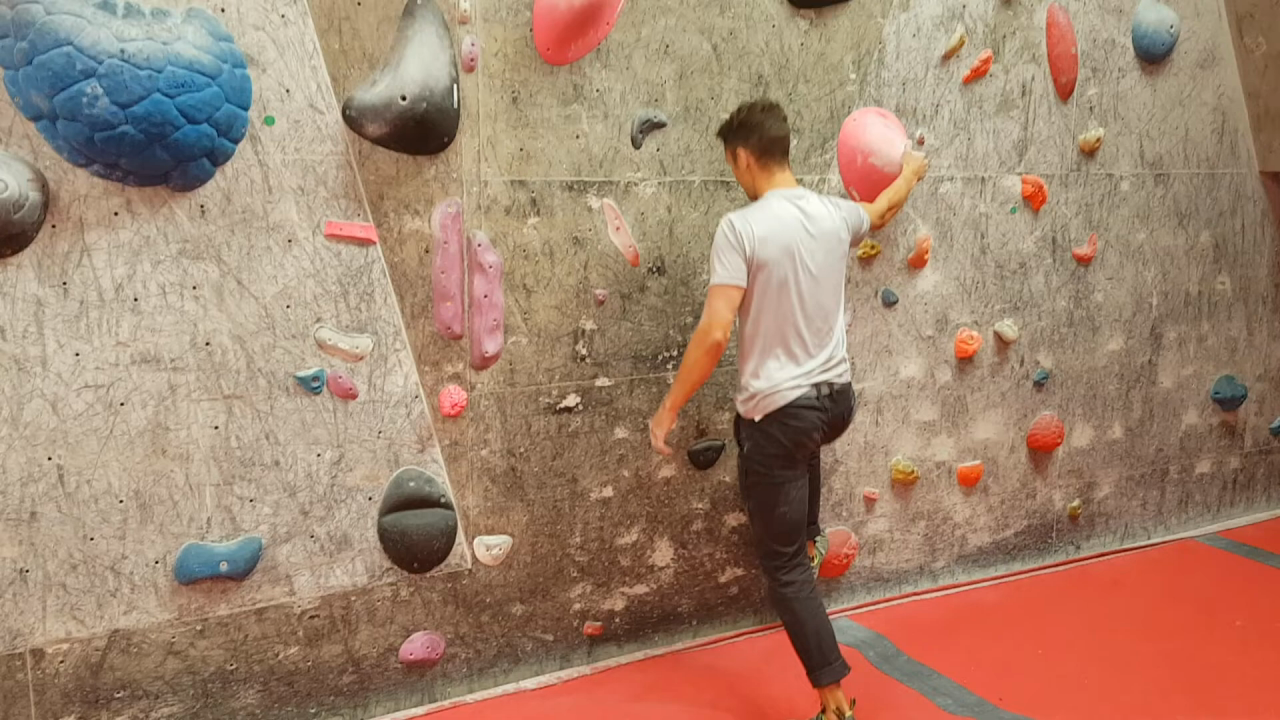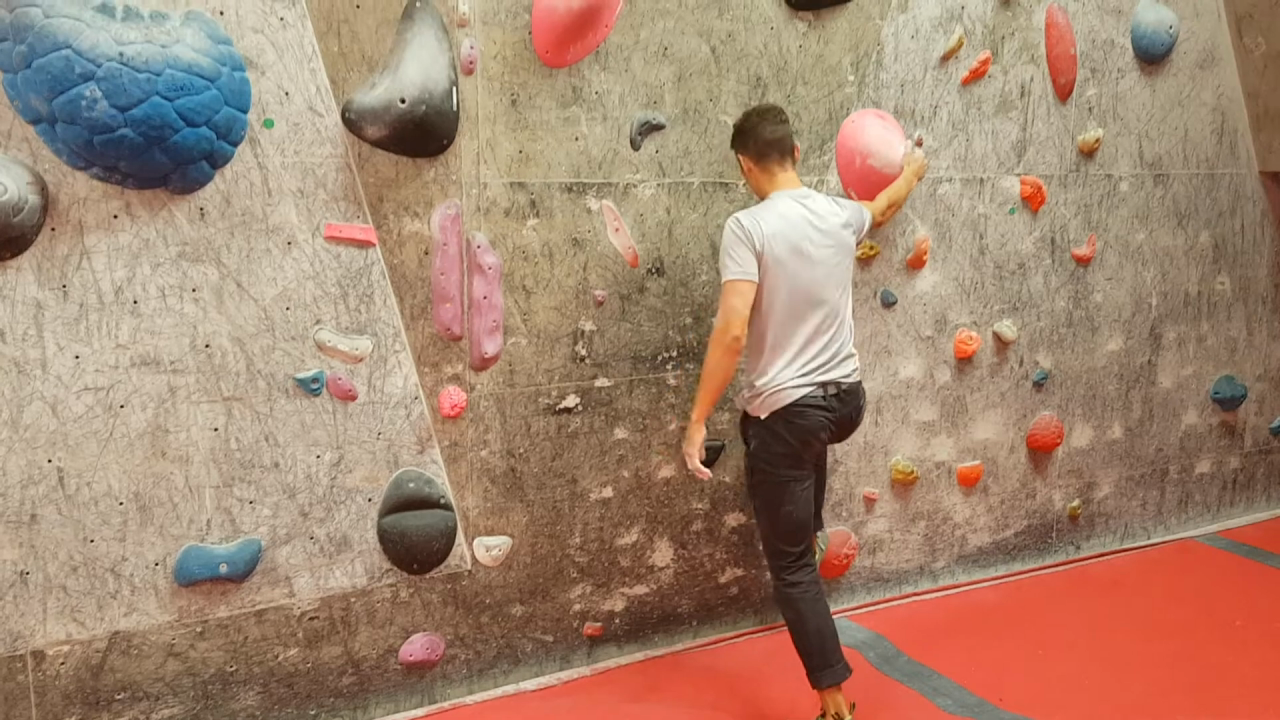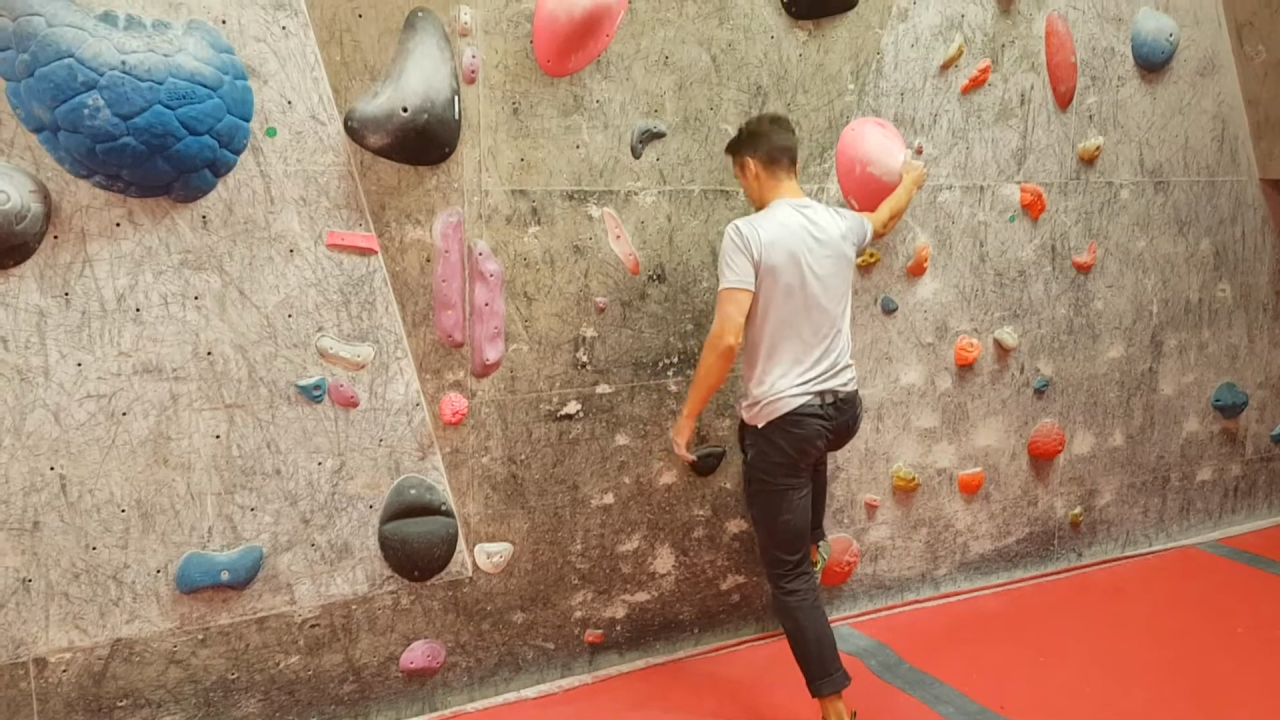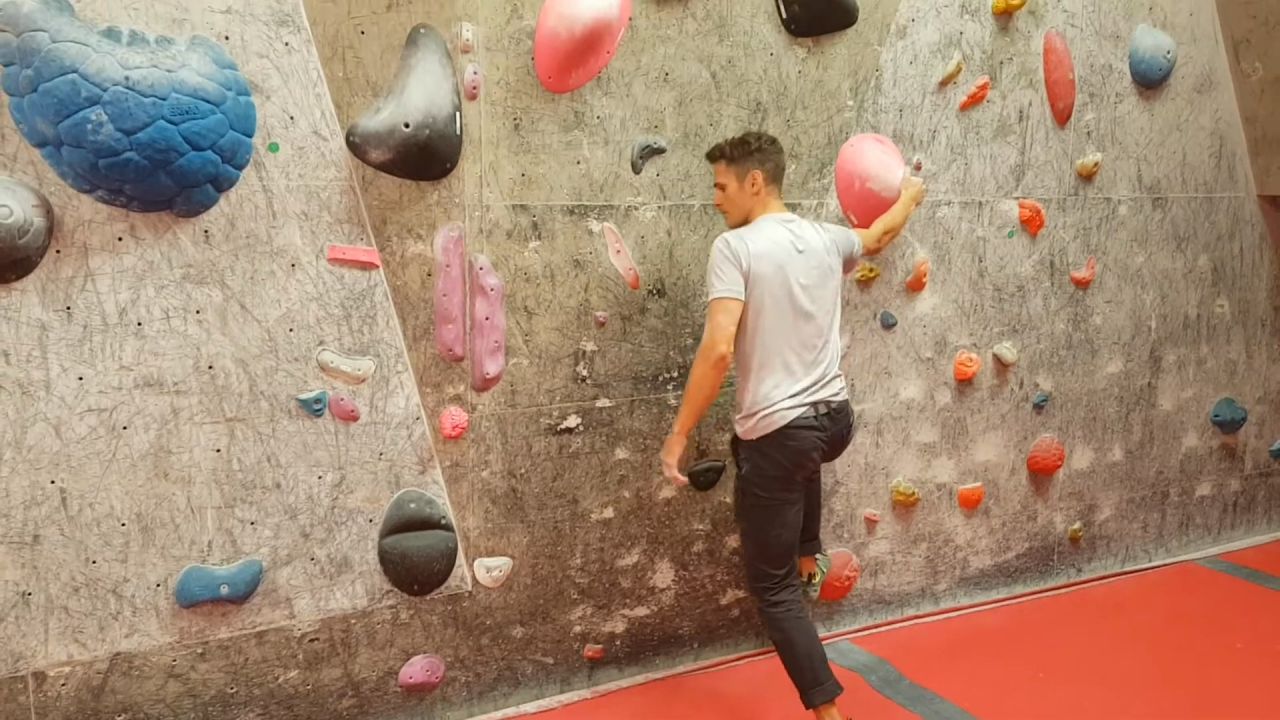
dt=0.4s
person 1, frame 1
left shoulder: (740, 228)
right shoulder: (836, 214)
left elbow: (714, 334)
right elbow: (882, 209)
left wrist: (669, 408)
right wrist: (910, 172)
left hip: (775, 414)
right hip: (837, 399)
left knee: (784, 567)
right ankle: (810, 537)
person 1, frame 2
left shoulder: (747, 227)
right shoulder: (842, 214)
left elbow: (733, 331)
right elbow: (883, 207)
left wrist: (698, 421)
right wrist: (910, 171)
left hip: (783, 413)
right hip: (847, 399)
left knee: (790, 567)
right ankle: (812, 531)
person 1, frame 3
left shoulder: (746, 234)
right shoulder: (841, 225)
left elbow: (727, 338)
right elbow: (884, 218)
left wrist: (688, 415)
right wrist: (909, 181)
left hip: (781, 422)
right hip: (843, 408)
left knee: (788, 576)
right ankle: (814, 541)
person 1, frame 4
left shoulder: (734, 247)
right shoulder: (824, 238)
left elbow: (719, 346)
right elbow: (878, 235)
left wrist: (679, 435)
right wrist: (909, 197)
left hip: (775, 433)
right hip: (836, 419)
left knee: (772, 588)
right ankle: (809, 558)
